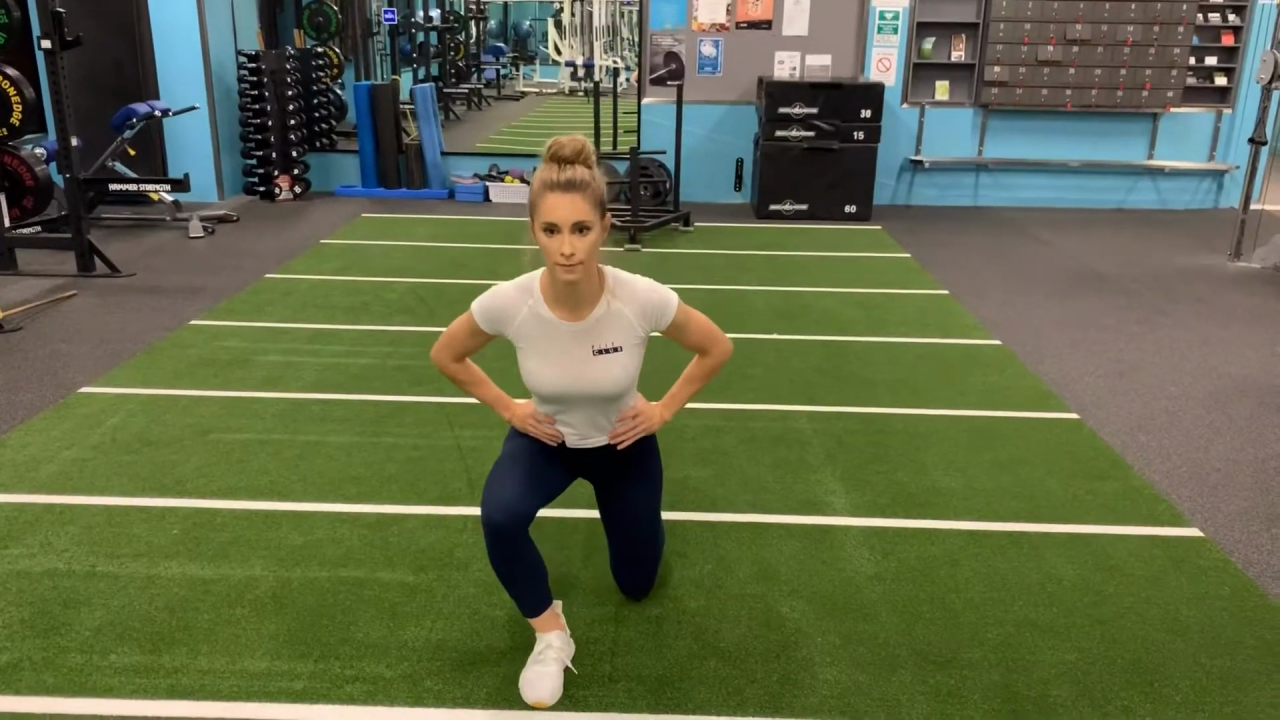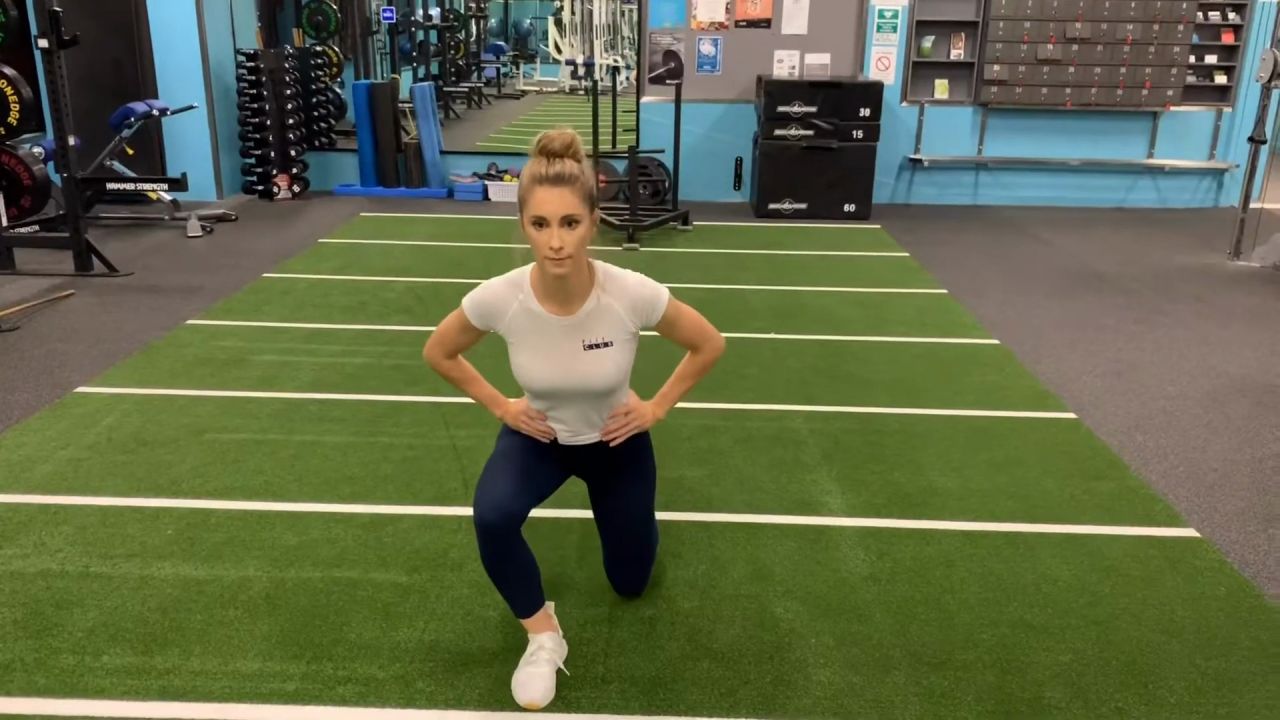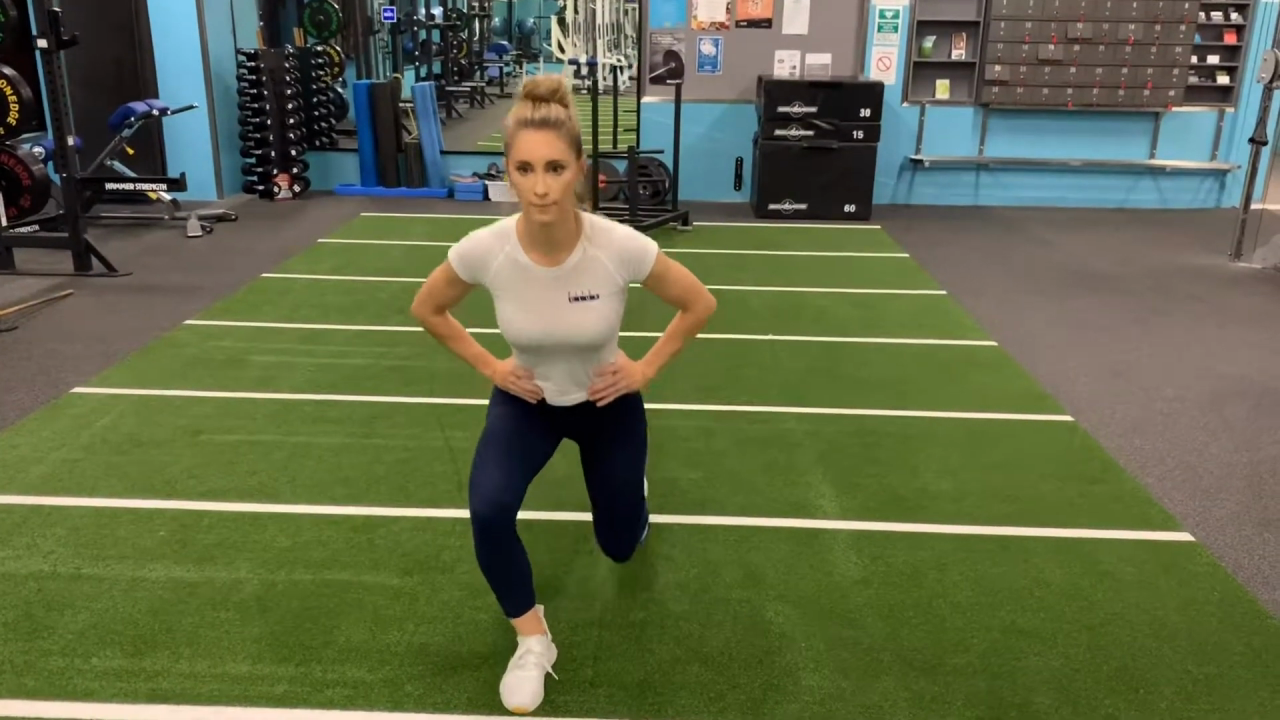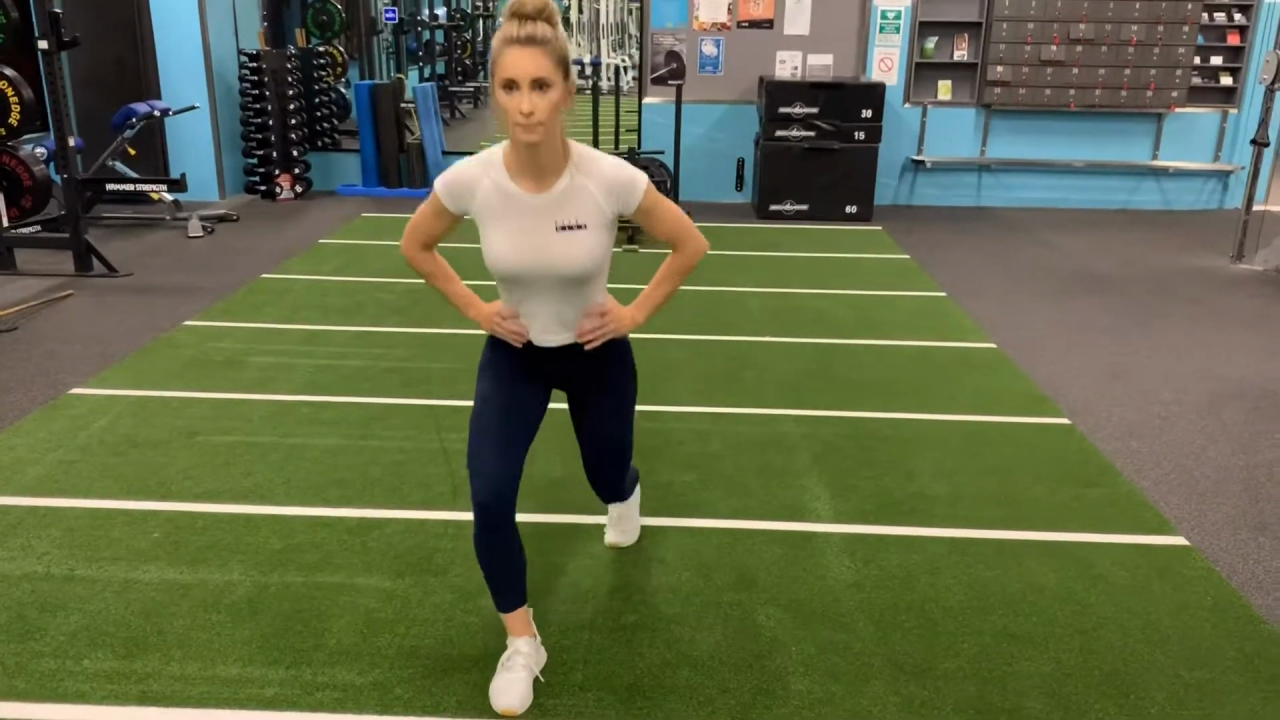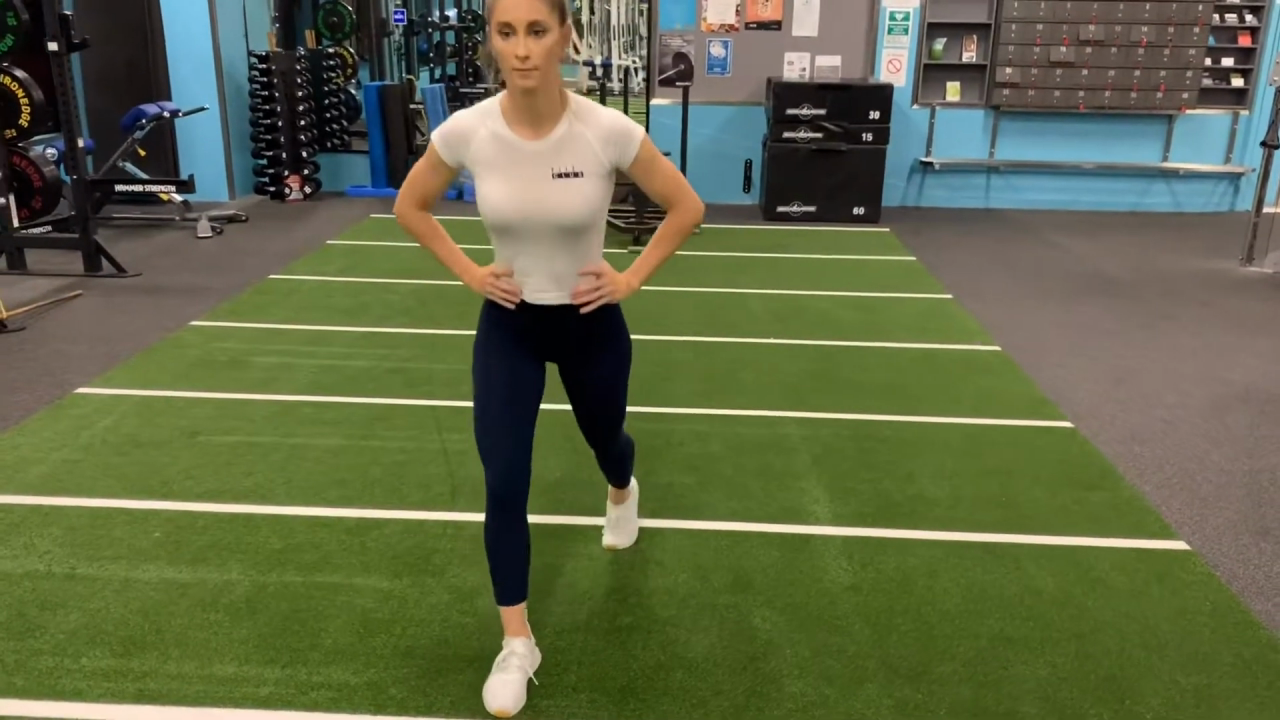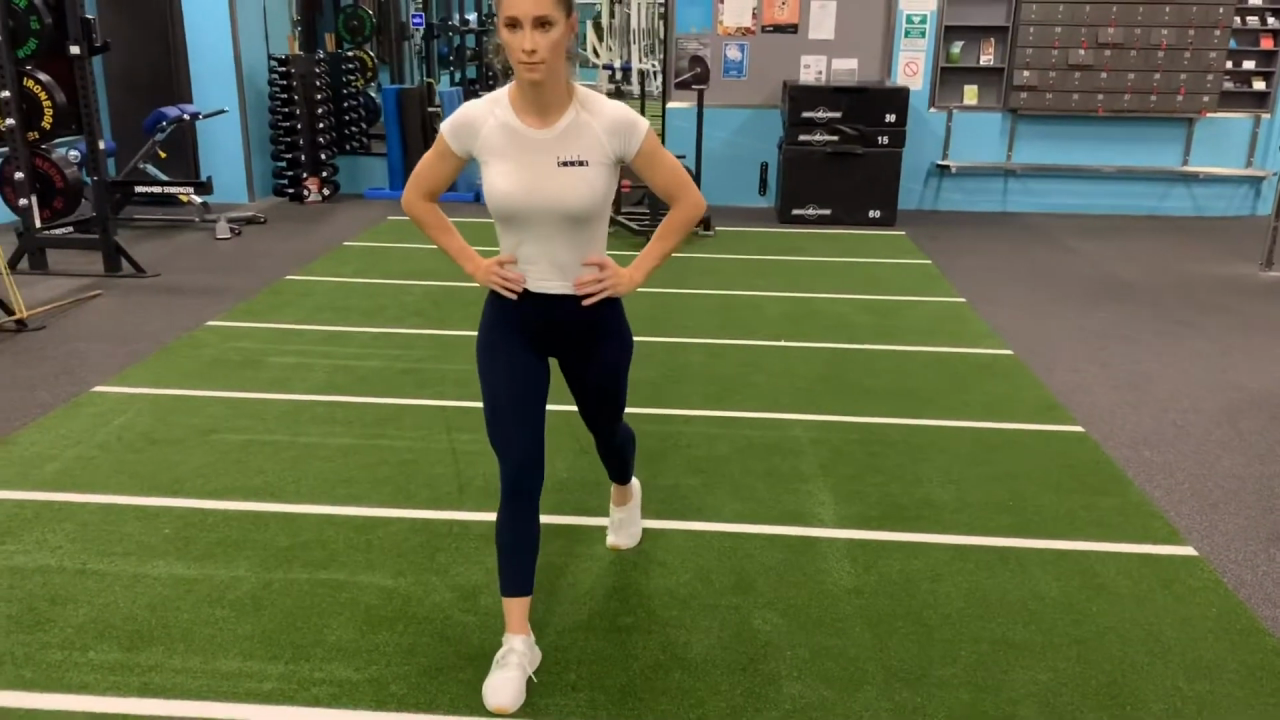
dt=0.2s
person 1, frame 1
left shoulder: (643, 299)
right shoulder: (507, 303)
left elbow: (716, 349)
right elbow: (446, 356)
left wrist: (663, 411)
right wrist: (509, 409)
left hip: (623, 445)
right hip: (546, 439)
left knee: (636, 585)
right knee: (500, 518)
left ankle: (634, 506)
right ankle: (550, 635)
person 1, frame 2
left shoulder: (633, 294)
right shoulder: (497, 298)
left elbow: (709, 346)
right elbow: (438, 354)
left wrist: (656, 408)
right wrist: (501, 407)
left hip: (614, 441)
right hip: (538, 438)
left knee: (629, 583)
right knee: (492, 518)
left ankle: (630, 506)
right ankle: (543, 636)
person 1, frame 3
left shoulder: (620, 246)
right shoulder: (483, 249)
left elbow: (699, 305)
right elbow: (427, 309)
left wrist: (646, 369)
right wrist: (488, 366)
left hip: (605, 404)
right hip: (526, 403)
left knee: (619, 545)
right knee: (488, 513)
left ankle: (629, 487)
right ankle: (533, 641)
person 1, frame 4
left shoulder: (609, 176)
right shoulder: (469, 178)
left elbow: (691, 246)
right elbow: (414, 247)
left wrist: (636, 313)
right wrist: (474, 309)
left hip: (596, 354)
right hip: (513, 358)
left knee: (609, 487)
right knee: (489, 500)
left ankle: (628, 491)
right ankle: (521, 644)
person 1, frame 5
left shoulder: (607, 129)
right shoulder: (466, 130)
left elbow: (687, 208)
right elbow: (410, 207)
left wrist: (631, 279)
right wrist: (468, 273)
left hip: (590, 324)
right hip: (508, 327)
left knee: (605, 438)
right knee: (504, 486)
left ankle: (622, 491)
right ankle: (516, 644)
person 1, frame 6
left shoulder: (613, 121)
right shoulder: (475, 120)
left elbow: (688, 203)
right elbow: (417, 197)
left wrist: (635, 273)
right wrist: (473, 264)
left hip: (591, 317)
right hip: (512, 320)
left knee: (605, 427)
right knee: (519, 476)
left ankle: (624, 491)
right ankle: (517, 642)
